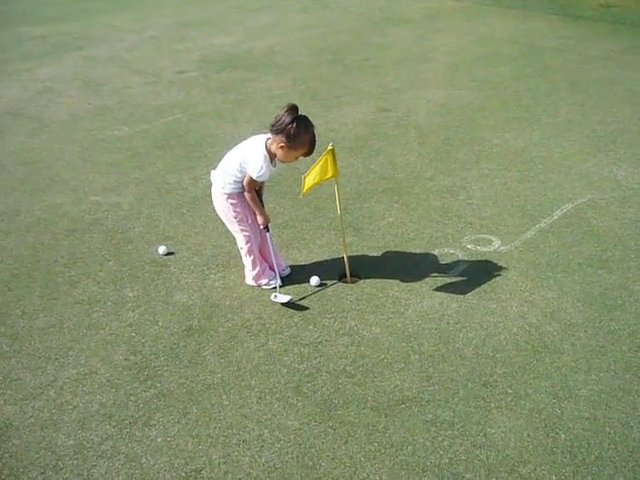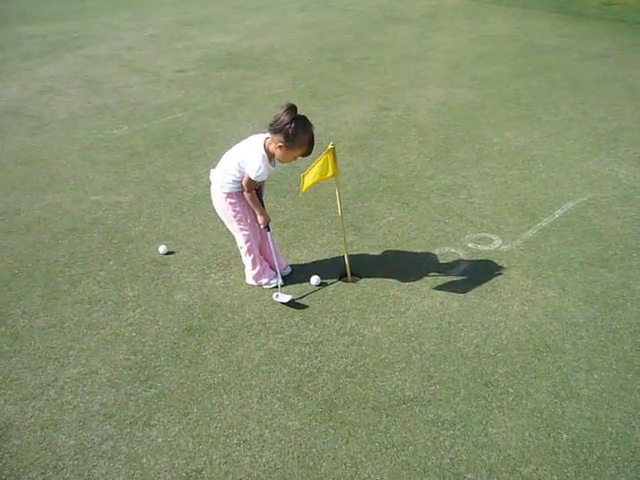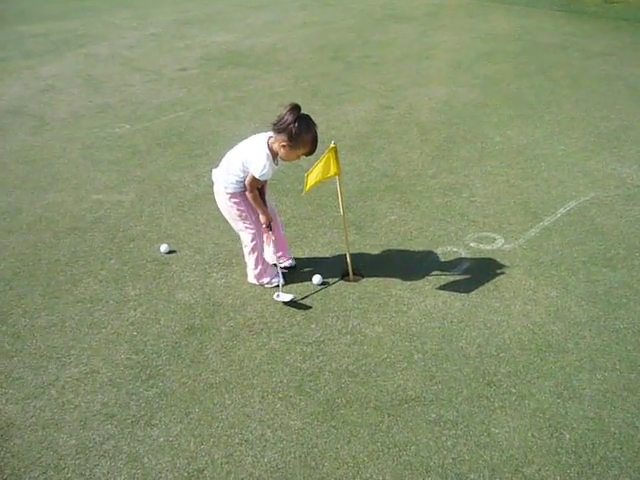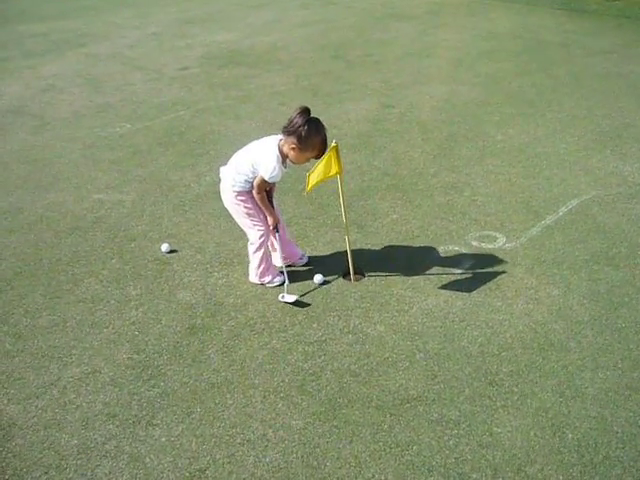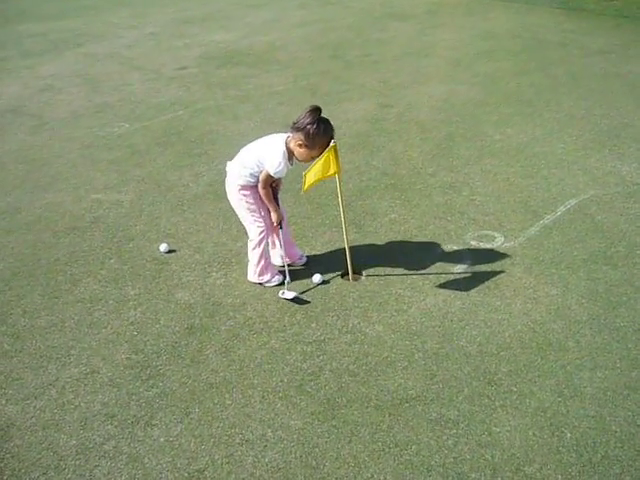
dt=0.2s
person 1, frame 1
left shoulder: (270, 140)
right shoulder: (260, 164)
right elbow: (248, 189)
left wrist: (260, 203)
right wrist: (261, 213)
left hip: (241, 186)
right hip: (228, 193)
left knee: (261, 229)
right knee: (248, 234)
left ankle: (273, 265)
right ankle: (258, 276)
person 1, frame 2
left shoulder: (269, 140)
right shoulder: (259, 163)
right elbow: (247, 189)
left wrist: (261, 201)
right wrist: (261, 213)
left hip: (243, 185)
right hip: (228, 192)
left knee: (261, 228)
right knee: (248, 234)
left ankle: (274, 265)
right ankle: (258, 275)
person 1, frame 3
left shoulder: (272, 139)
right shoulder: (263, 163)
right elbow: (250, 189)
left wrist: (263, 193)
right wrist: (262, 212)
left hip: (244, 184)
right hip: (231, 191)
left knee: (272, 218)
right knee: (253, 231)
left ankle: (279, 255)
right ankle: (260, 275)
person 1, frame 4
left shoulder: (281, 141)
right shoulder: (273, 165)
right elbow: (257, 190)
left wrist: (270, 188)
right wrist: (270, 214)
left hip: (249, 183)
right hip: (236, 190)
left knee: (275, 221)
right knee: (261, 229)
left ankle: (287, 256)
right ankle: (262, 274)
person 1, frame 5
left shoulder: (289, 140)
right shoulder: (278, 160)
right elbow: (263, 186)
left wrist: (276, 184)
right wrist: (273, 210)
left hip: (255, 180)
right hip: (242, 185)
left knee: (278, 218)
right knee: (261, 227)
left ankle: (285, 255)
right ankle: (260, 273)
